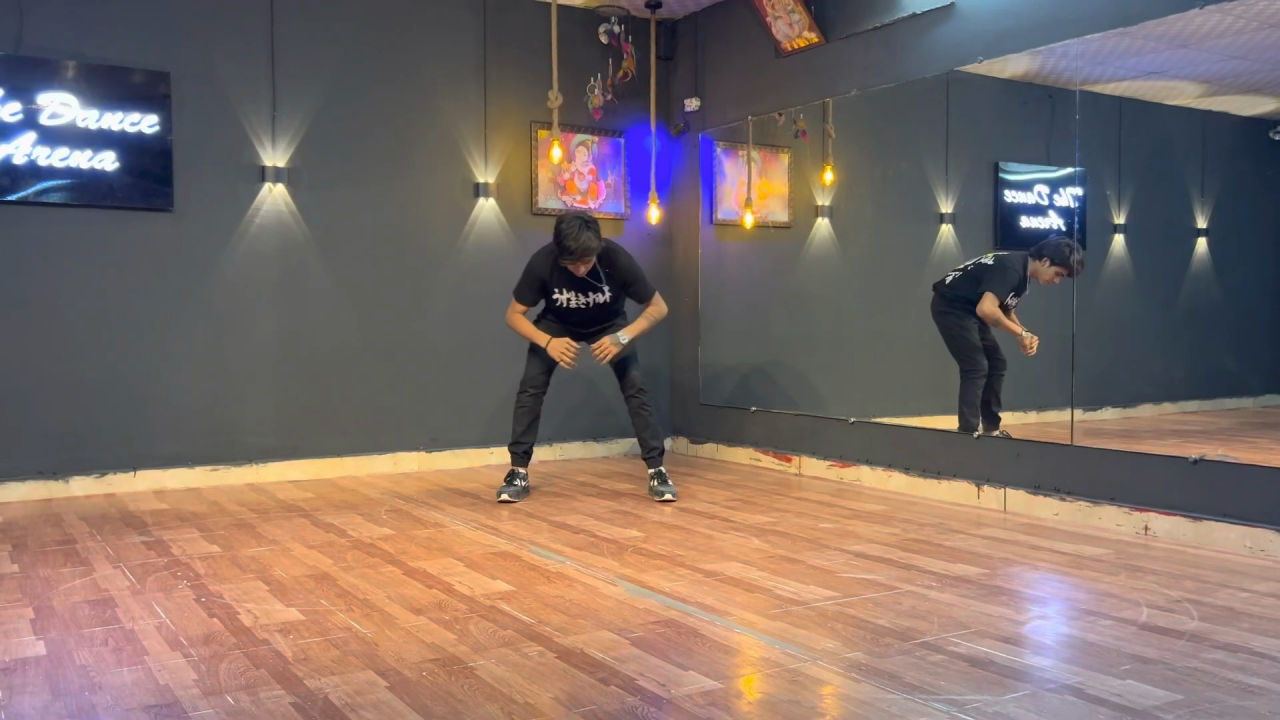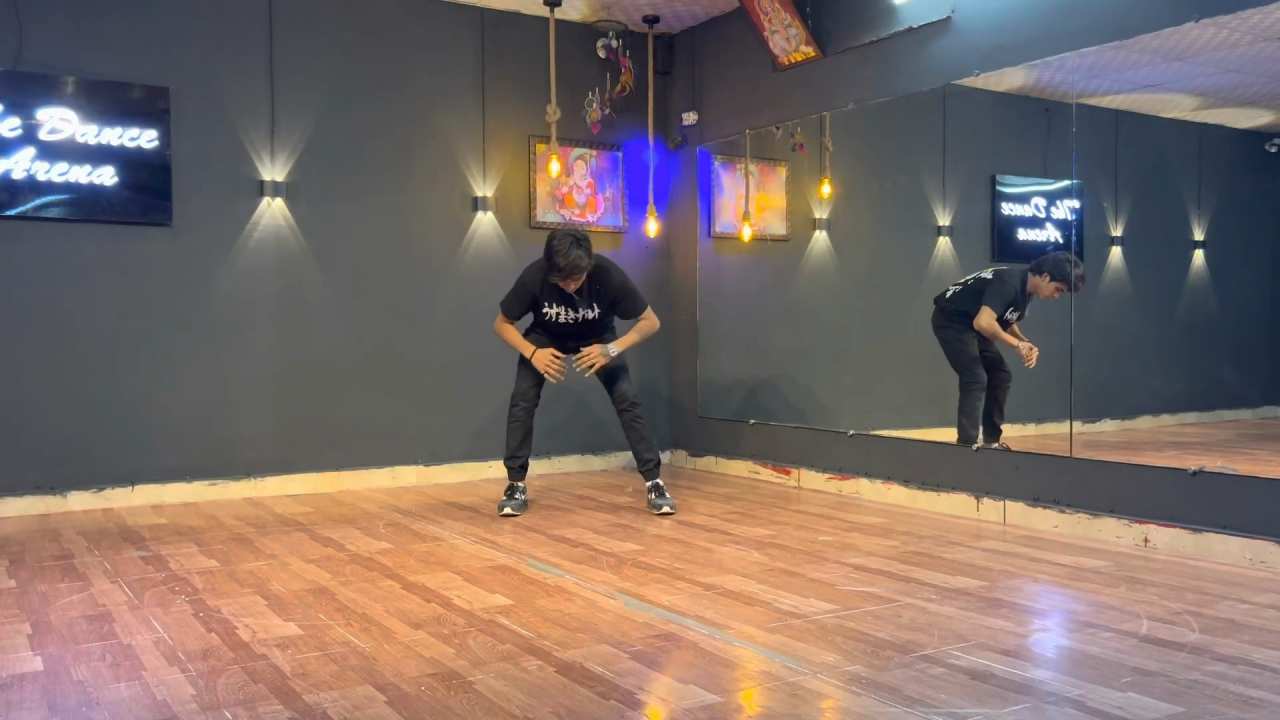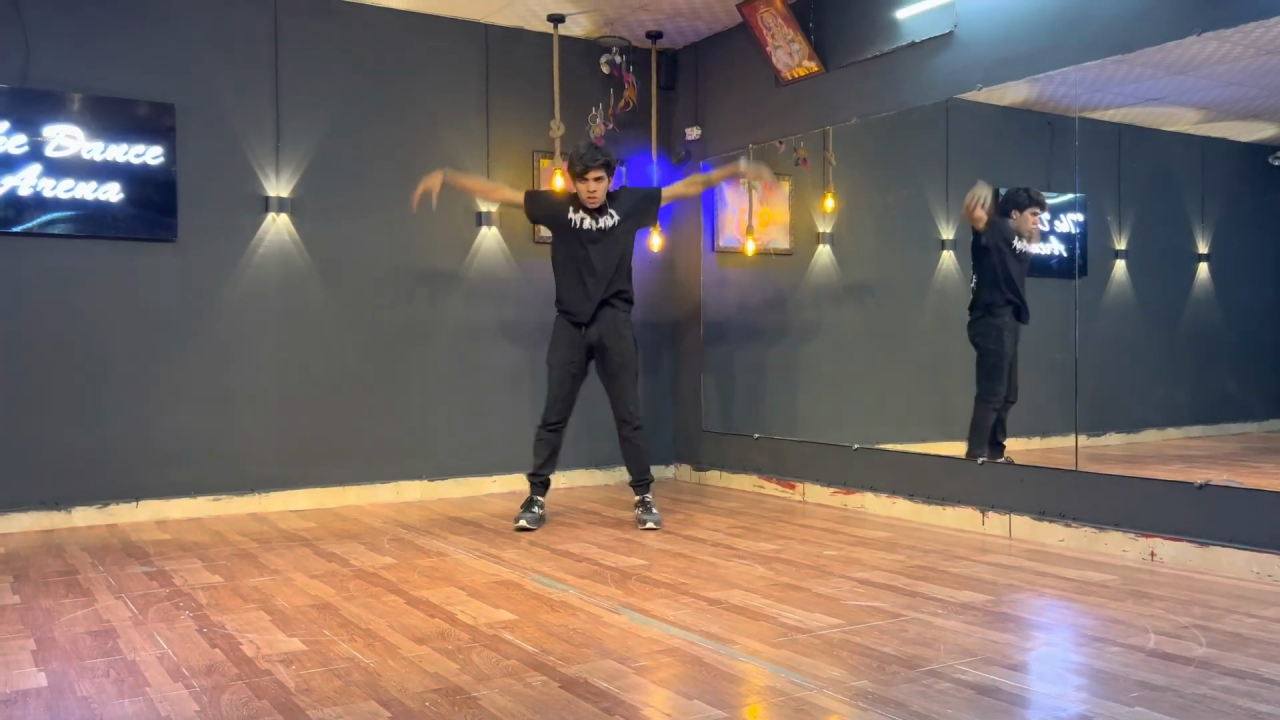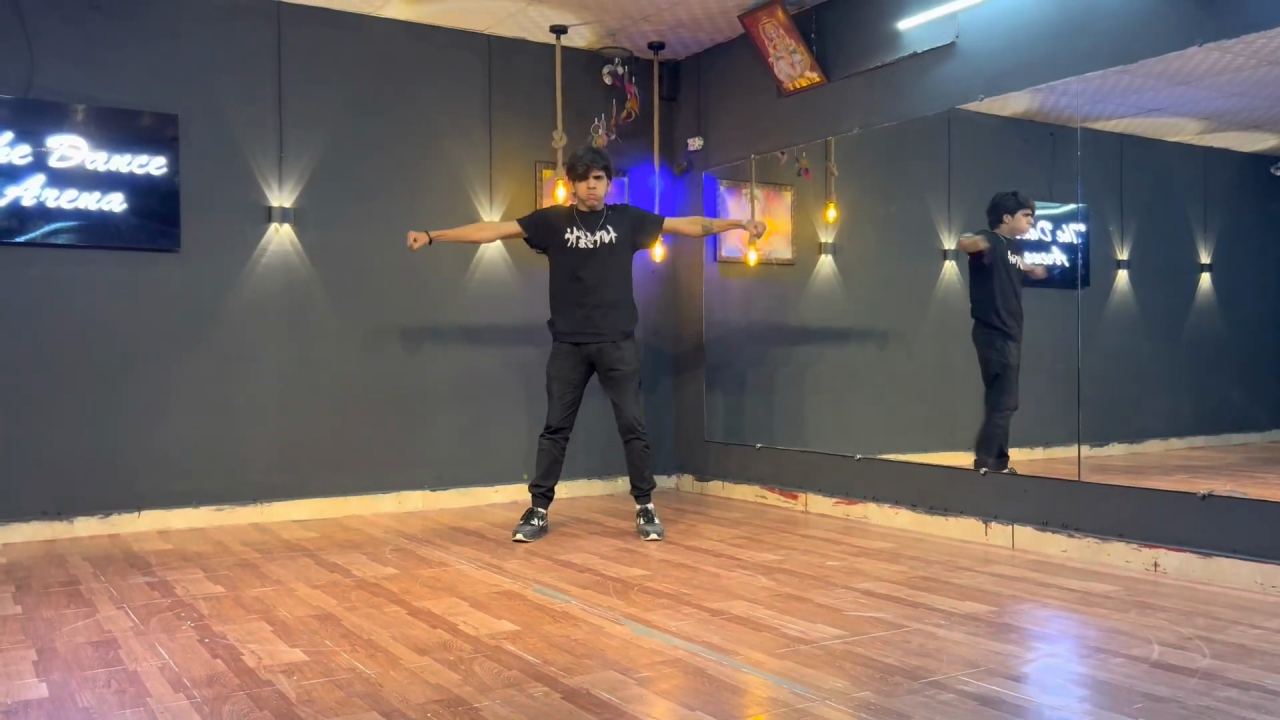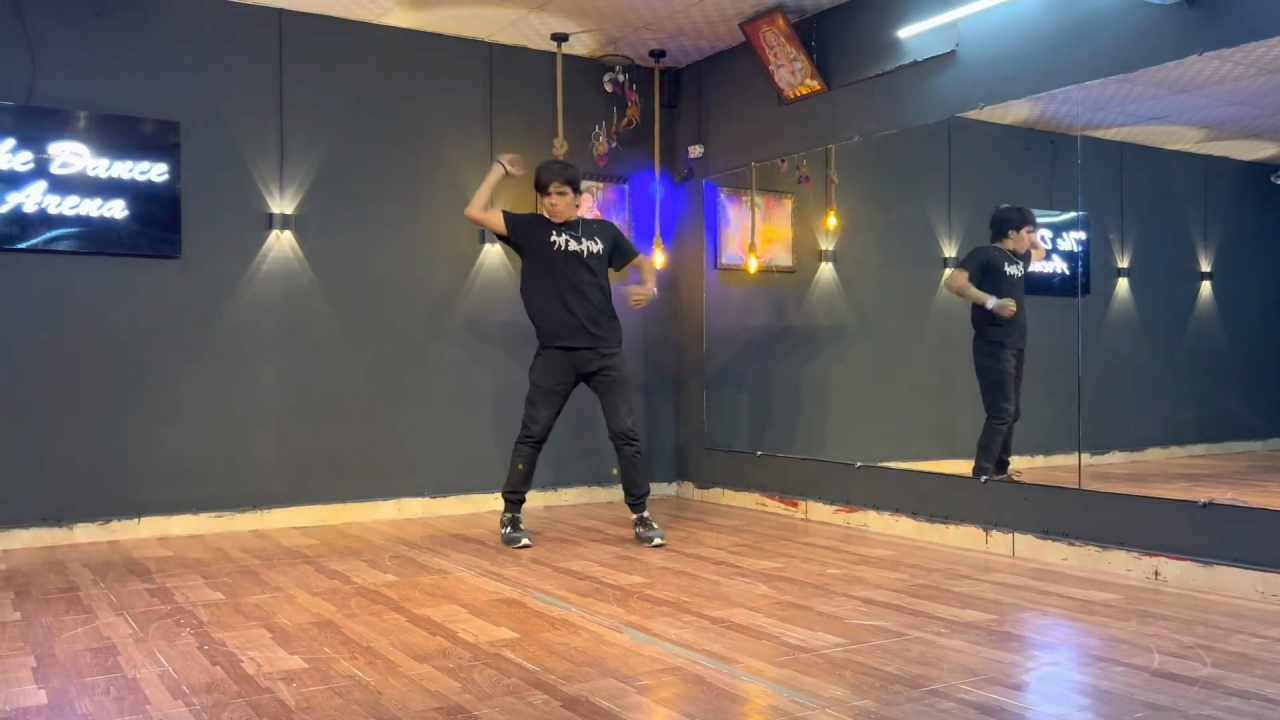
dt=1s
person 1, frame 1
left shoulder: (618, 259)
right shoulder: (543, 262)
left elbow: (659, 308)
right elbow: (514, 313)
left wrist: (623, 337)
right wrist: (547, 342)
left hip: (609, 324)
right hip: (557, 325)
left knee: (635, 389)
right knee: (530, 388)
left ankle: (657, 470)
right ankle: (518, 471)
person 1, frame 2
left shoulder: (609, 275)
right shoulder: (534, 277)
left elbow: (650, 321)
right elbow: (502, 323)
left wrist: (613, 349)
right wrist: (533, 353)
left hip: (597, 339)
right hip: (546, 340)
left knee: (627, 400)
right knee: (522, 400)
left ankle: (654, 481)
right ankle: (516, 484)
person 1, frame 3
left shoulder: (630, 201)
right shoulder: (556, 205)
left elbow: (688, 186)
right elbow: (500, 193)
left wrist: (736, 170)
right wrist: (446, 178)
left hip: (615, 325)
right hip: (570, 327)
left knee: (628, 415)
right knee: (554, 415)
left ankle: (643, 496)
right ankle: (536, 498)
person 1, frame 4
left shoulder: (628, 218)
right shoulder: (553, 220)
left elbow: (687, 225)
right elbow: (495, 230)
left wrist: (737, 223)
right wrist: (433, 236)
left hip: (617, 342)
right hip: (568, 343)
left knee: (632, 426)
right knee: (555, 427)
left ankle: (645, 507)
right ankle: (538, 509)
person 1, frame 5
left shoulder: (603, 231)
right shoulder: (530, 227)
left elbow: (642, 263)
right elbow: (474, 212)
left wrist: (649, 286)
right wrist: (500, 169)
left hip: (604, 350)
right hip: (554, 352)
left knee: (625, 433)
right knee: (532, 433)
left ankle: (640, 514)
right ankle: (511, 515)
person 2, frame 1
left shoulder: (1023, 274)
right shoulder: (1010, 268)
left elbow: (1005, 311)
right elbow: (986, 309)
left wrist: (1025, 334)
right wrist: (1020, 333)
left hip: (968, 310)
right hip: (950, 307)
left knee: (996, 364)
right knee: (976, 367)
left ankle: (990, 429)
right ankle: (968, 433)
person 2, frame 2
left shoulder: (1025, 291)
right shoulder: (1009, 284)
left elbow: (1007, 323)
right elbow: (983, 323)
left wrist: (1026, 345)
right wrist: (1018, 345)
left hip: (970, 324)
right hip: (951, 321)
left knee: (1001, 376)
right knee: (976, 379)
left ankle: (991, 440)
right ankle: (967, 444)
person 2, frame 3
left shoulder: (1017, 239)
right shoulder: (995, 230)
right elbow: (972, 212)
left wrist: (1030, 237)
right wrist: (978, 194)
left hip: (1006, 325)
right hip: (990, 323)
left knee: (1007, 394)
right knee: (992, 394)
left ankle: (994, 453)
right ankle: (977, 457)
person 2, frame 4
left shoulder: (1013, 246)
right shoulder: (990, 241)
right elbow: (973, 244)
left wrist: (1031, 267)
right wrist: (968, 241)
left hip: (1008, 335)
right hip: (993, 334)
left knee: (1006, 403)
right knee: (1001, 403)
left ankle: (998, 462)
right ankle: (986, 464)
person 2, frame 5
left shoulder: (1018, 256)
right shoulder: (984, 255)
left elbow: (1039, 252)
right elbow: (953, 281)
left wrist: (1028, 223)
right wrist: (991, 302)
left hip: (1015, 346)
right hip: (992, 347)
left knee: (1011, 412)
right knee: (1001, 411)
left ankle: (999, 470)
right ankle: (982, 472)
